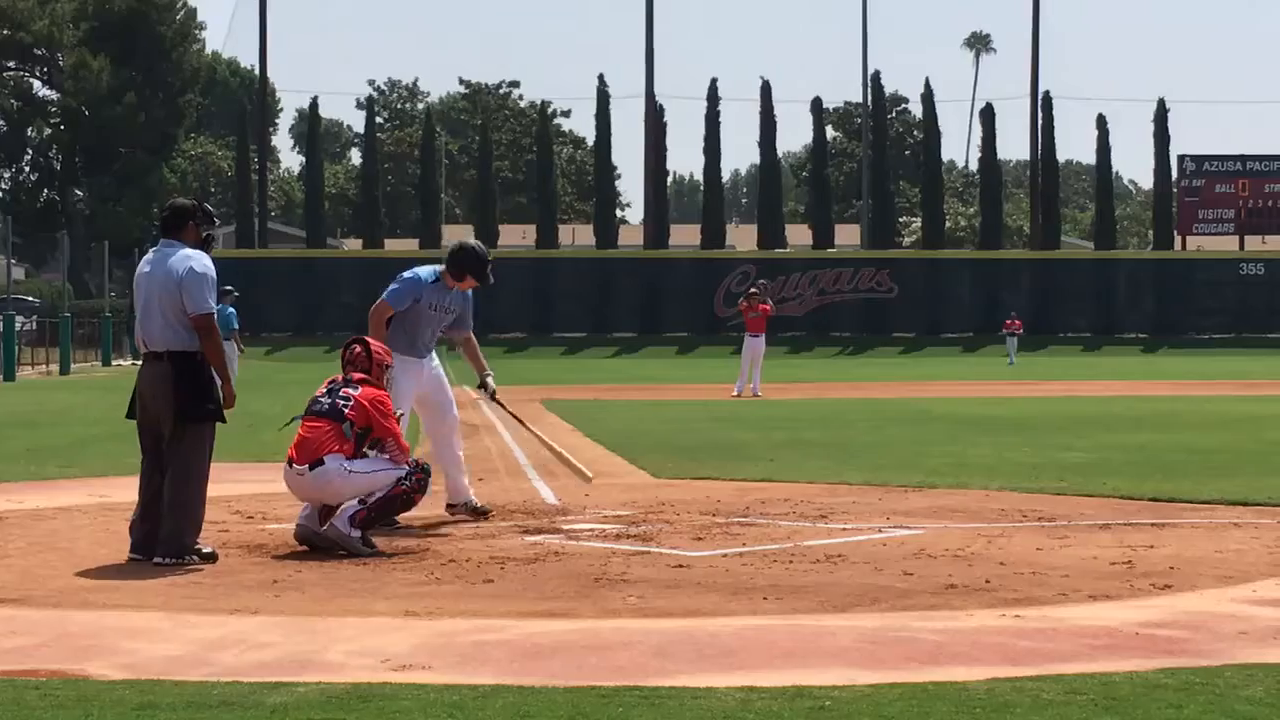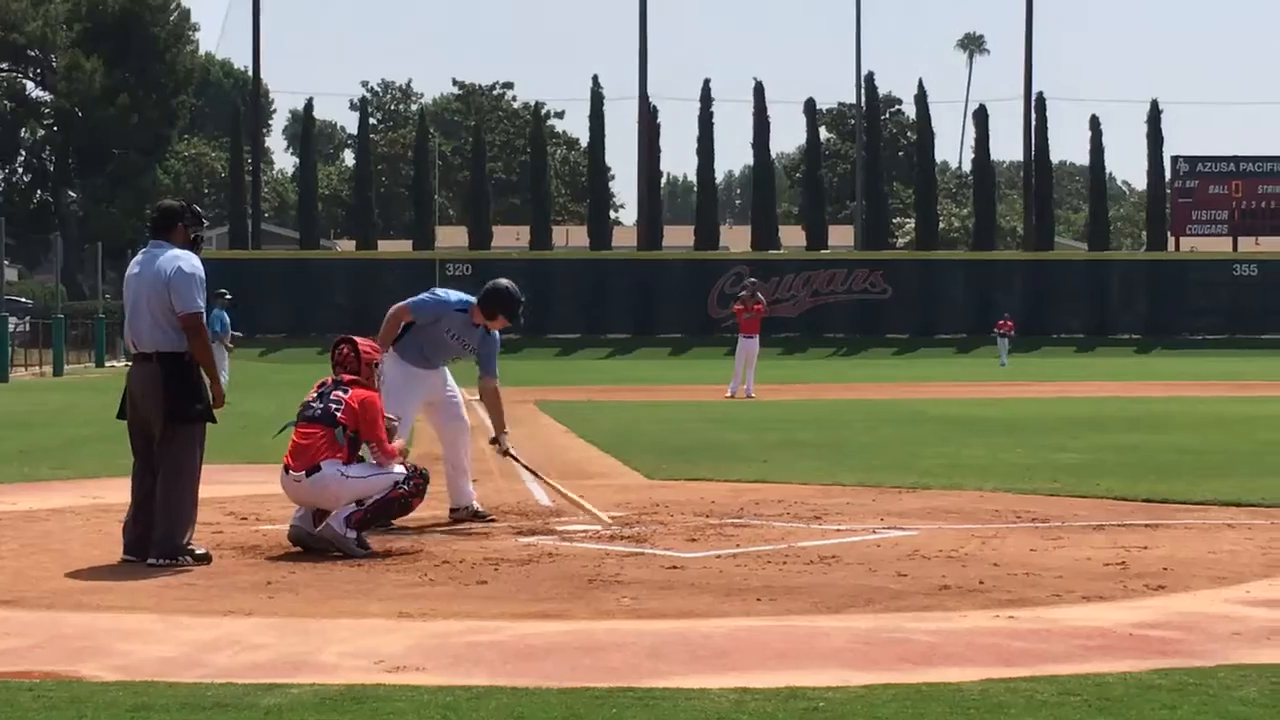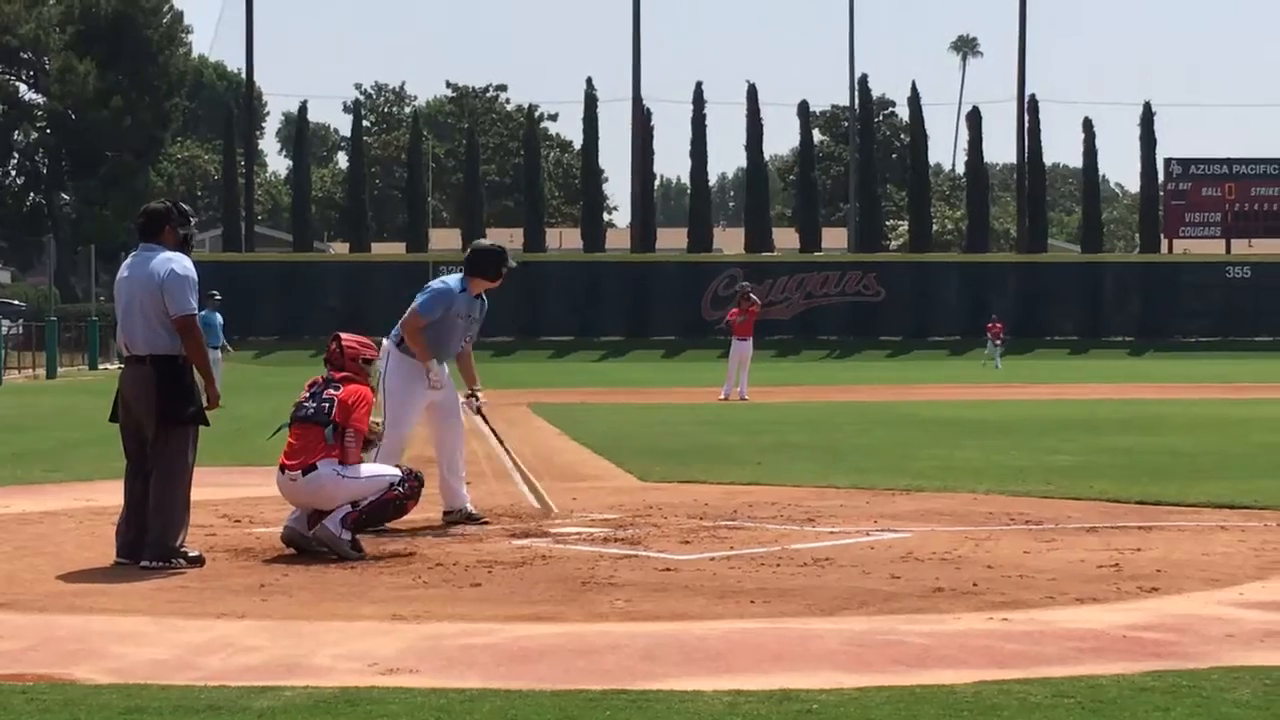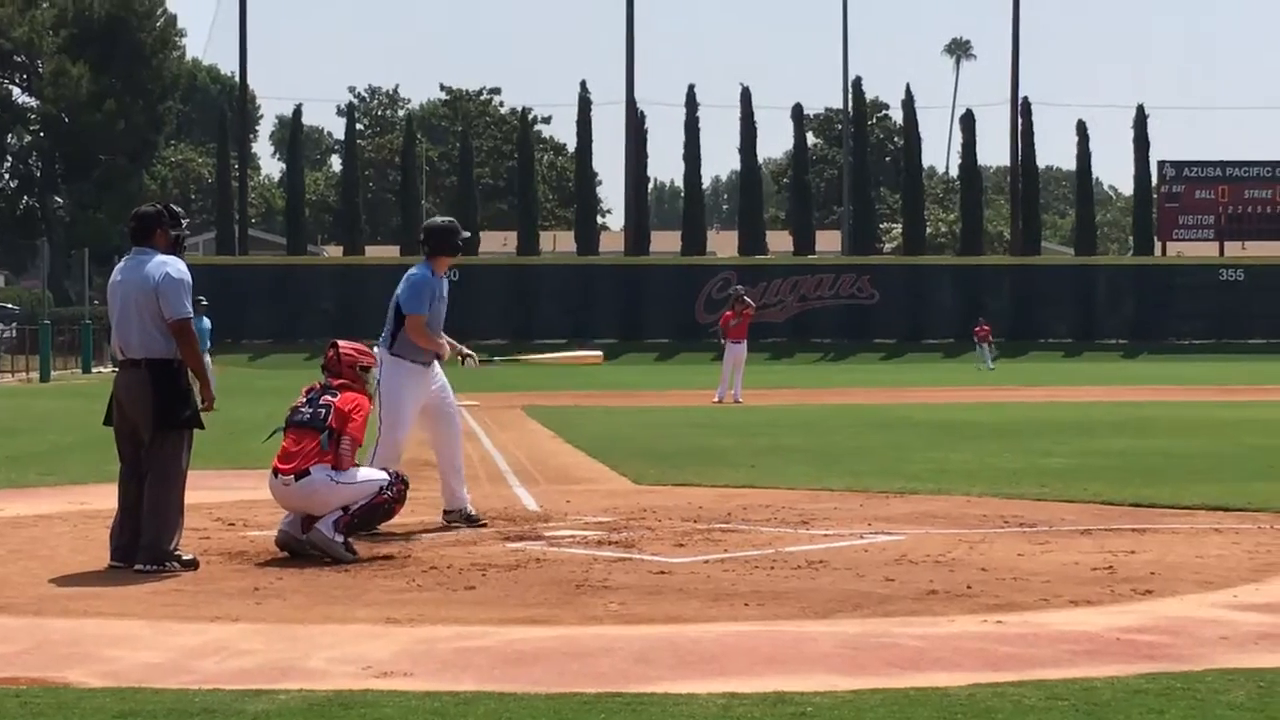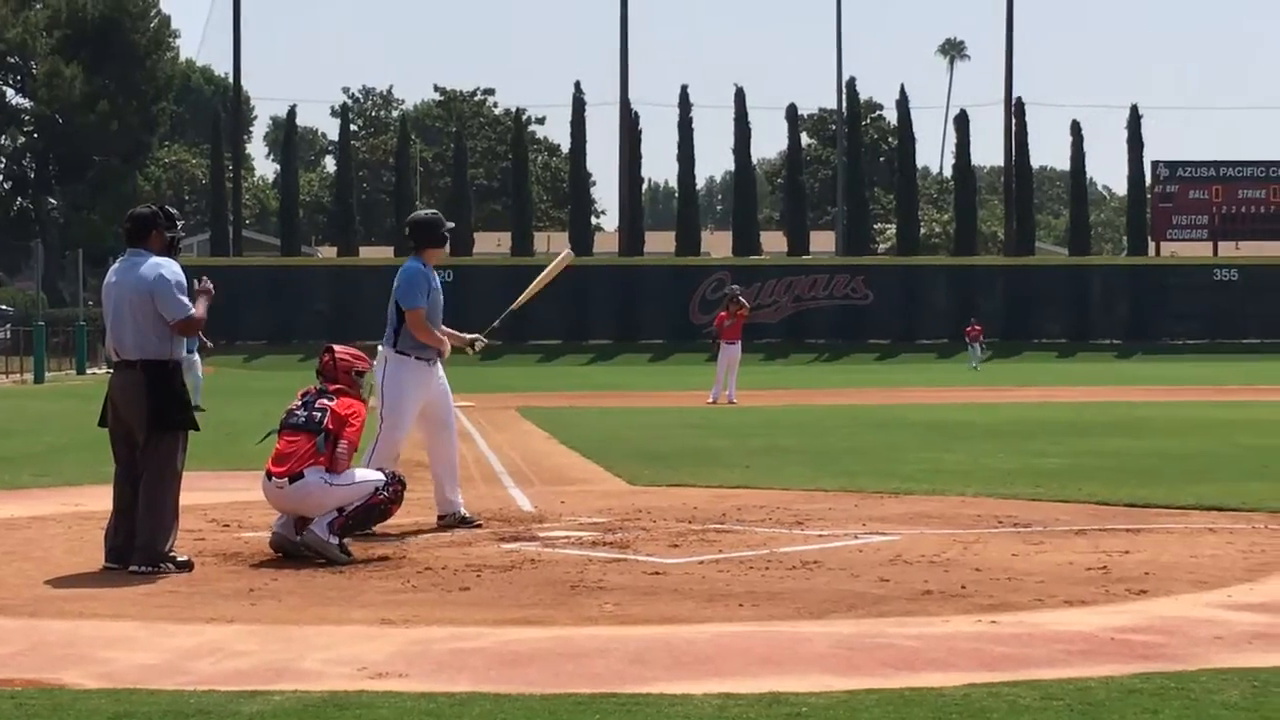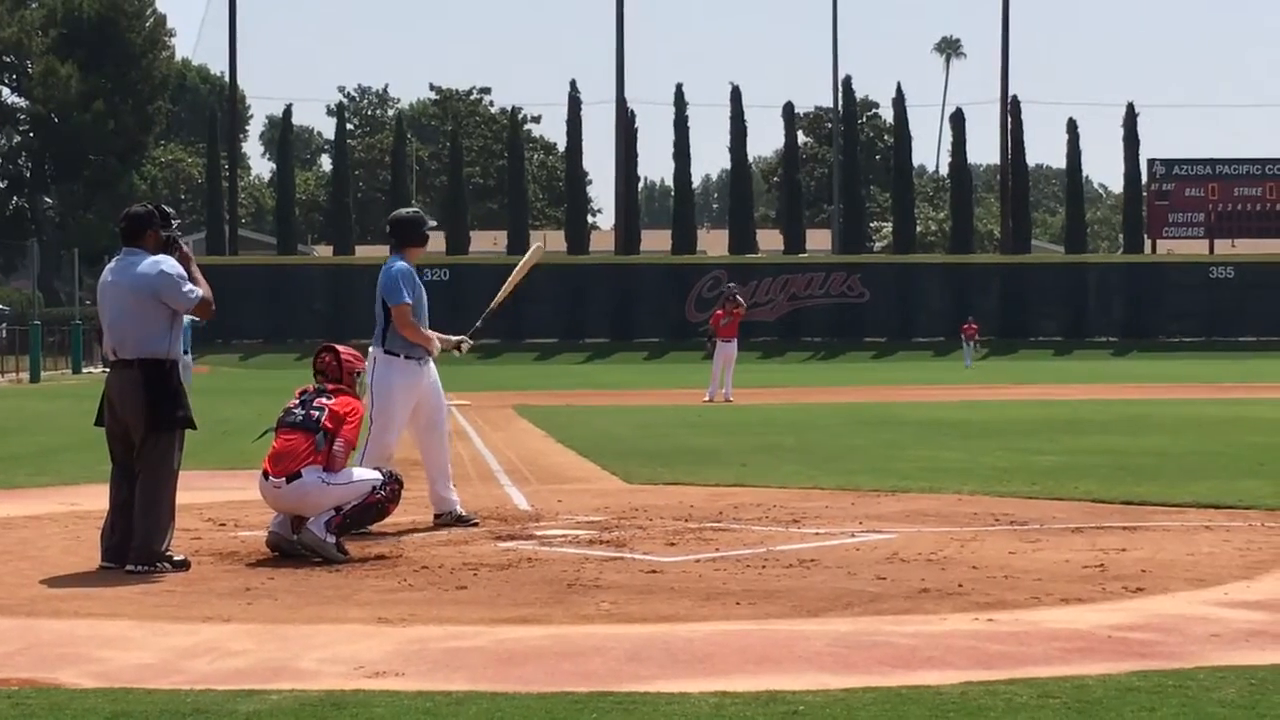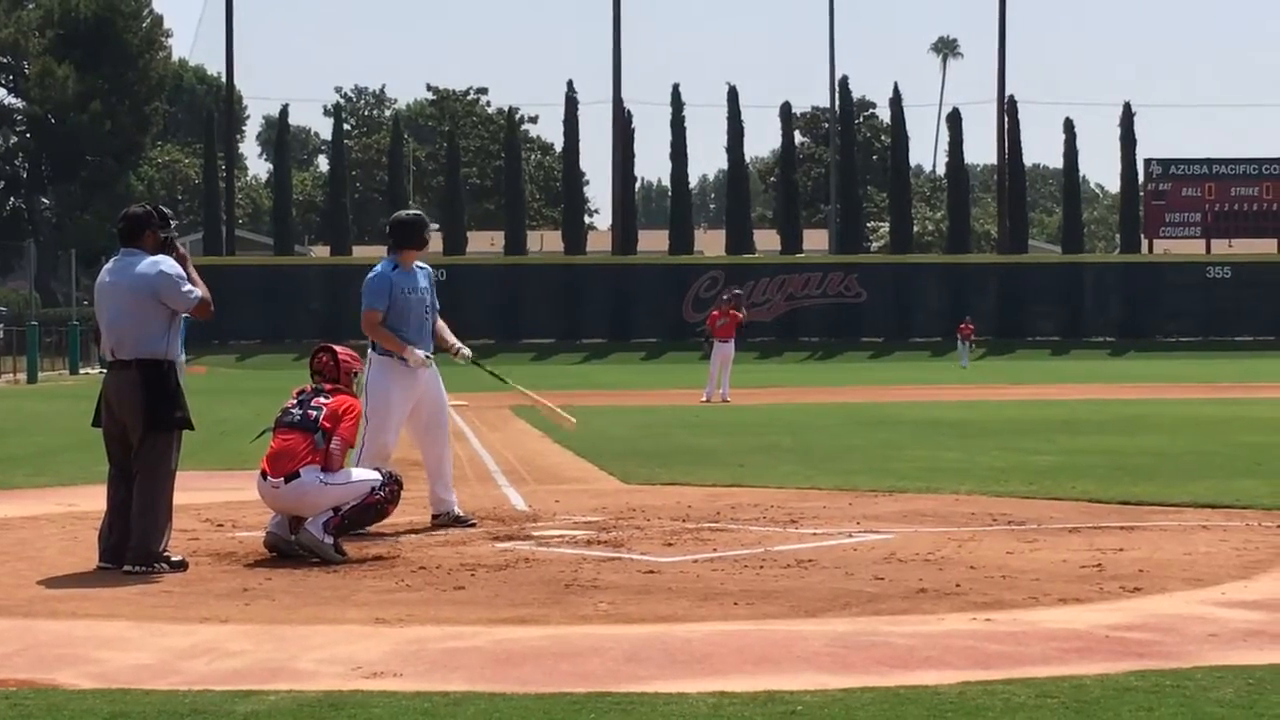
dt=0.3s
person 1, frame 1
left shoulder: (145, 264)
right shoulder: (195, 262)
left elbow: (149, 319)
right elbow: (205, 327)
right wrist: (225, 381)
left hip: (150, 370)
right hip: (185, 372)
left knee: (154, 460)
right knee: (188, 462)
left ankle: (144, 541)
right ankle: (177, 545)
person 1, frame 2
left shoulder: (135, 265)
right shoulder: (184, 262)
left elbow: (140, 320)
right elbow: (194, 327)
right wrist: (214, 380)
left hip: (140, 371)
right hip: (174, 372)
left knee: (146, 461)
right knee: (179, 463)
left ankle: (138, 542)
right ankle: (171, 547)
person 1, frame 3
left shoulder: (126, 268)
right shoulder: (176, 264)
left elbow: (132, 322)
right elbow: (187, 328)
right wrist: (209, 381)
left hip: (132, 373)
right hip: (167, 375)
left knee: (138, 464)
right knee: (171, 465)
left ankle: (131, 545)
right ankle: (163, 549)
person 1, frame 4
left shoulder: (119, 272)
right shoulder: (170, 268)
left elbow: (124, 326)
right elbow: (182, 331)
right wrist: (205, 383)
left hip: (126, 377)
right hip: (162, 379)
left knee: (133, 467)
right knee: (166, 469)
left ankle: (125, 548)
right ankle: (157, 553)
person 1, frame 5
left shoulder: (113, 273)
right shoulder: (163, 269)
left elbow: (123, 326)
right elbow: (187, 325)
right wrist: (204, 297)
left hip: (121, 378)
right hip: (157, 380)
left knee: (127, 468)
right knee: (160, 470)
left ankle: (119, 550)
right ankle: (152, 554)
person 1, frame 6
left shoulder: (109, 273)
right shoulder: (162, 267)
left elbow: (125, 318)
right elbow: (205, 307)
right wrist: (190, 266)
left hip: (118, 378)
right hip: (153, 379)
left knee: (124, 467)
right knee: (156, 469)
left ankle: (116, 549)
right ankle: (148, 553)
person 1, frame 7
left shoulder: (106, 273)
right shoulder: (160, 268)
left elbow: (113, 322)
right elbow: (204, 307)
right wrist: (187, 267)
left hip: (115, 378)
right hip: (151, 380)
left knee: (121, 469)
right knee: (154, 469)
left ankle: (113, 550)
right ankle: (145, 554)
person 2, frame 1
left shoulder: (463, 295)
right shoulder: (416, 281)
left elbow: (464, 337)
right elbow: (377, 314)
left wrist: (485, 373)
left hip: (426, 361)
right hip: (397, 361)
left knee: (447, 423)
left ankle: (459, 499)
person 2, frame 2
left shoulder: (489, 338)
right shoulder: (445, 303)
left elbow: (489, 386)
right elbow: (397, 313)
left wrist: (501, 433)
right wrist: (381, 354)
left hip: (435, 372)
right hip: (401, 367)
left knee: (457, 430)
left ankle: (463, 504)
person 2, frame 3
left shoulder: (480, 303)
right shoulder: (446, 290)
left elbow: (463, 349)
right elbow: (409, 325)
left wrist: (474, 388)
right wrist: (429, 365)
left hip: (436, 367)
right hip: (404, 362)
left knee: (453, 431)
right knee: (396, 434)
left ankle: (456, 505)
person 2, frame 4
left shoulder: (440, 279)
right shoulder: (419, 279)
right elbow: (415, 330)
left wrist: (458, 348)
right wrist: (442, 348)
left hip: (428, 368)
right hip: (398, 367)
left knee: (450, 431)
right knee: (392, 439)
left ankle: (457, 506)
person 2, frame 5
left shoulder: (429, 272)
right shoulder: (414, 272)
right elbow: (416, 325)
left wrist: (462, 339)
right wrist: (443, 343)
left hip: (430, 367)
right hip: (401, 366)
left knee: (445, 436)
right knee: (390, 438)
left ankle: (450, 509)
person 2, frame 6
left shoulder: (407, 270)
right shoulder: (397, 271)
right elbow: (403, 323)
left wrist: (449, 340)
right wrist: (433, 342)
left hip: (422, 366)
right hip: (392, 367)
left knee: (436, 435)
right knee: (381, 440)
left ankle: (447, 507)
person 2, frame 7
left shoulder: (425, 272)
right shoulder: (382, 276)
right elbow: (370, 326)
left wrist: (453, 344)
right wrist: (408, 352)
left hip: (424, 369)
right hip: (389, 369)
left knee: (438, 436)
right knee: (378, 441)
left ankle: (445, 508)
person 3, frame 1
left shoulder: (331, 385)
right shoulder: (375, 395)
right elbow: (399, 454)
left wrist: (378, 432)
right wrist: (394, 429)
left hip: (293, 475)
right hip: (324, 475)
left knee: (358, 460)
right knee: (416, 474)
left ankle: (311, 522)
right ankle: (349, 524)
person 3, frame 2
left shoulder: (322, 387)
right shoulder: (366, 396)
right elbow: (384, 457)
left wrist: (379, 427)
right wrist: (398, 448)
left hip: (290, 482)
right hip: (322, 482)
left knee: (352, 464)
right knee: (414, 480)
left ankle: (304, 523)
right ankle: (345, 525)
person 3, frame 3
left shoulder: (315, 386)
right shoulder: (359, 391)
right elbow: (351, 451)
left wrist: (364, 430)
left hip: (286, 482)
right hip: (318, 480)
right knee: (409, 482)
left ankle: (298, 525)
right ankle: (340, 526)
person 3, frame 4
left shoulder: (310, 393)
right shoulder: (356, 400)
right elbow: (345, 458)
left hip: (278, 485)
right hip: (311, 485)
right knee: (395, 485)
left ankle: (293, 529)
right ankle: (332, 529)
person 3, frame 5
left shoulder: (305, 397)
right shoulder: (353, 406)
left elbow: (300, 447)
right elbow: (341, 462)
left hip: (271, 488)
right hip: (305, 488)
right knee: (392, 485)
left ankle: (286, 530)
right ankle: (326, 531)
person 3, frame 6
left shoulder: (301, 397)
right shoulder: (351, 404)
left elbow: (295, 446)
right elbow: (338, 458)
right wrist: (333, 488)
left hip: (269, 487)
right hip: (302, 487)
right knee: (389, 484)
left ankle: (283, 529)
right ankle: (323, 529)
person 3, frame 7
left shoulder: (299, 397)
right shoulder: (348, 403)
left elbow: (290, 446)
right elbow: (335, 456)
right wrist: (331, 489)
left hip: (267, 488)
right hip: (301, 487)
right knee: (388, 485)
left ankle: (280, 529)
right ankle: (322, 530)
